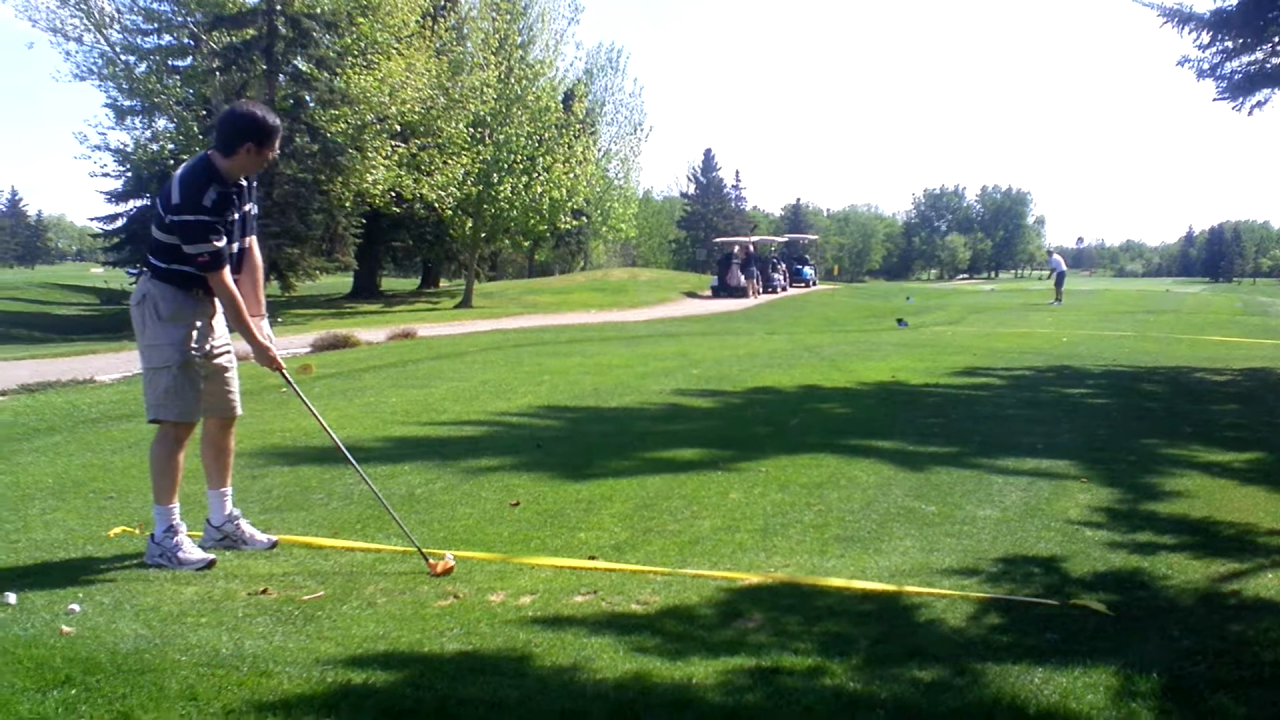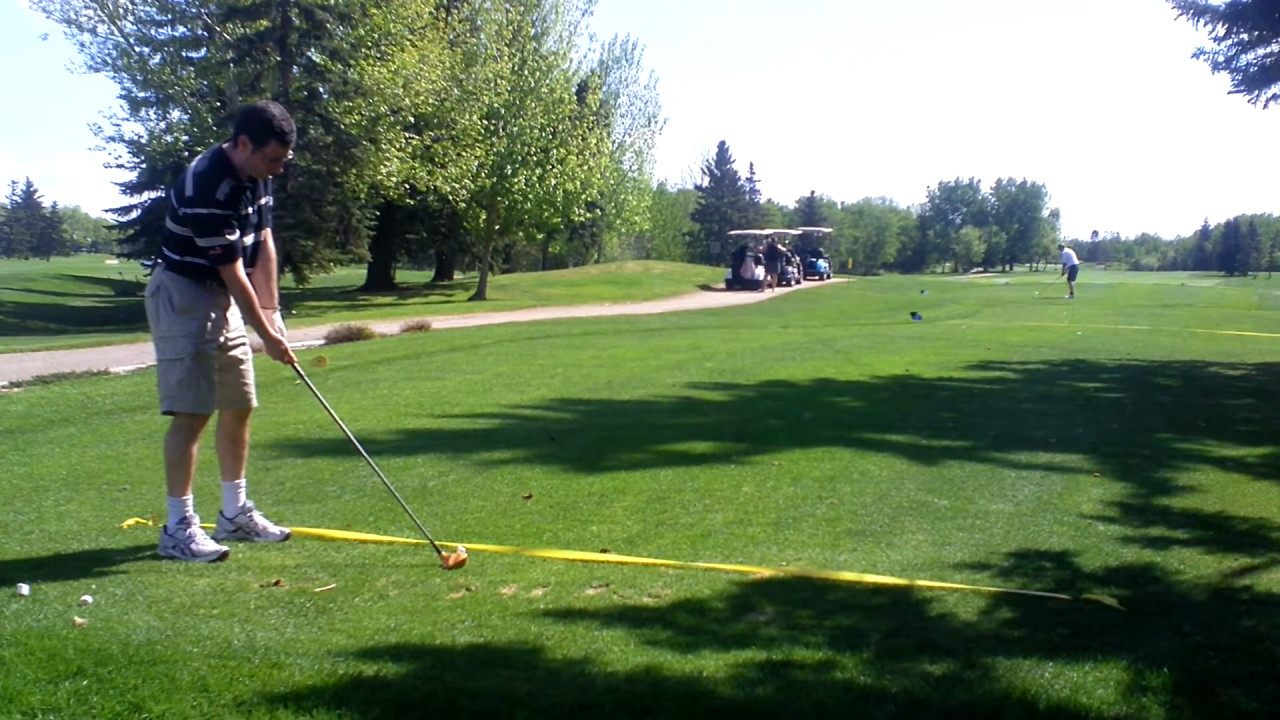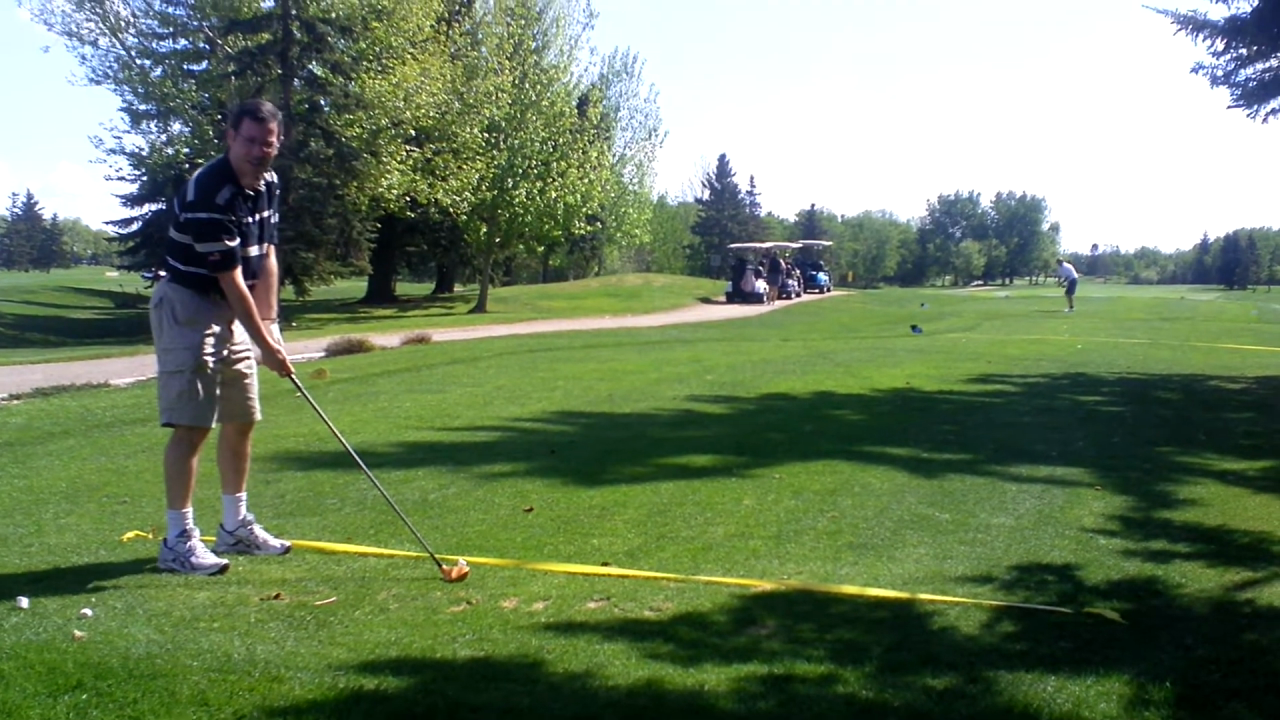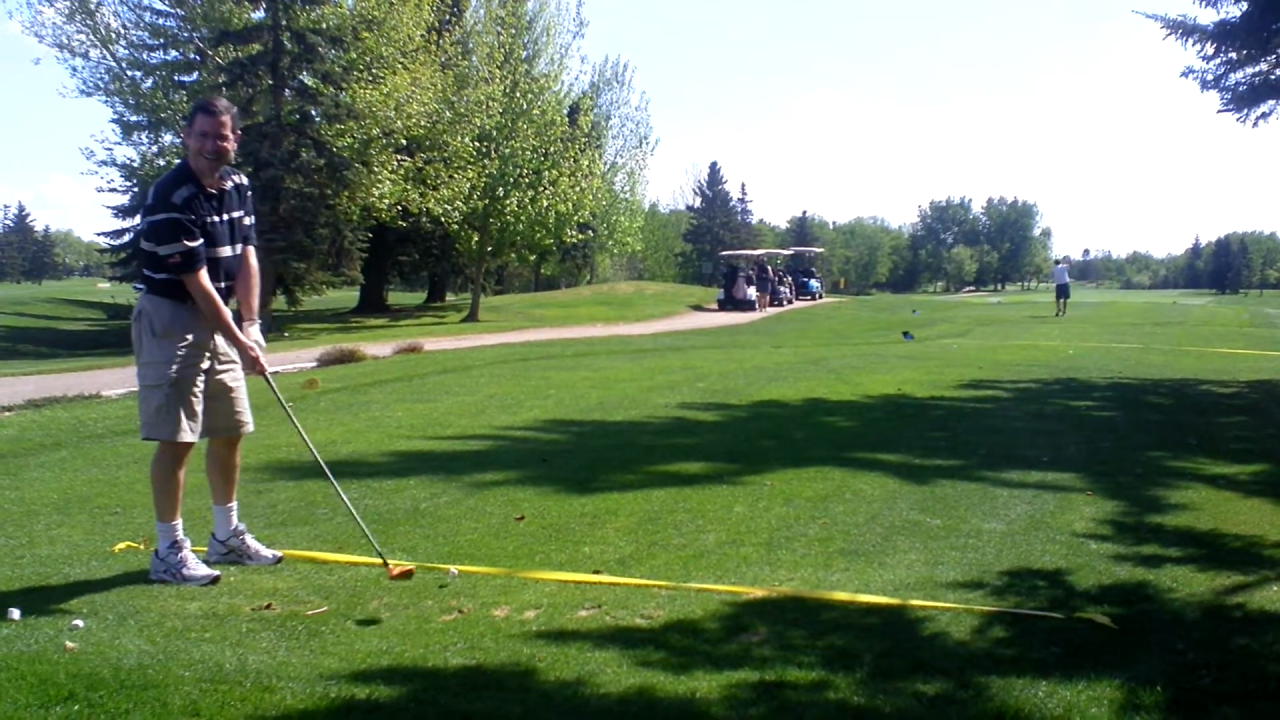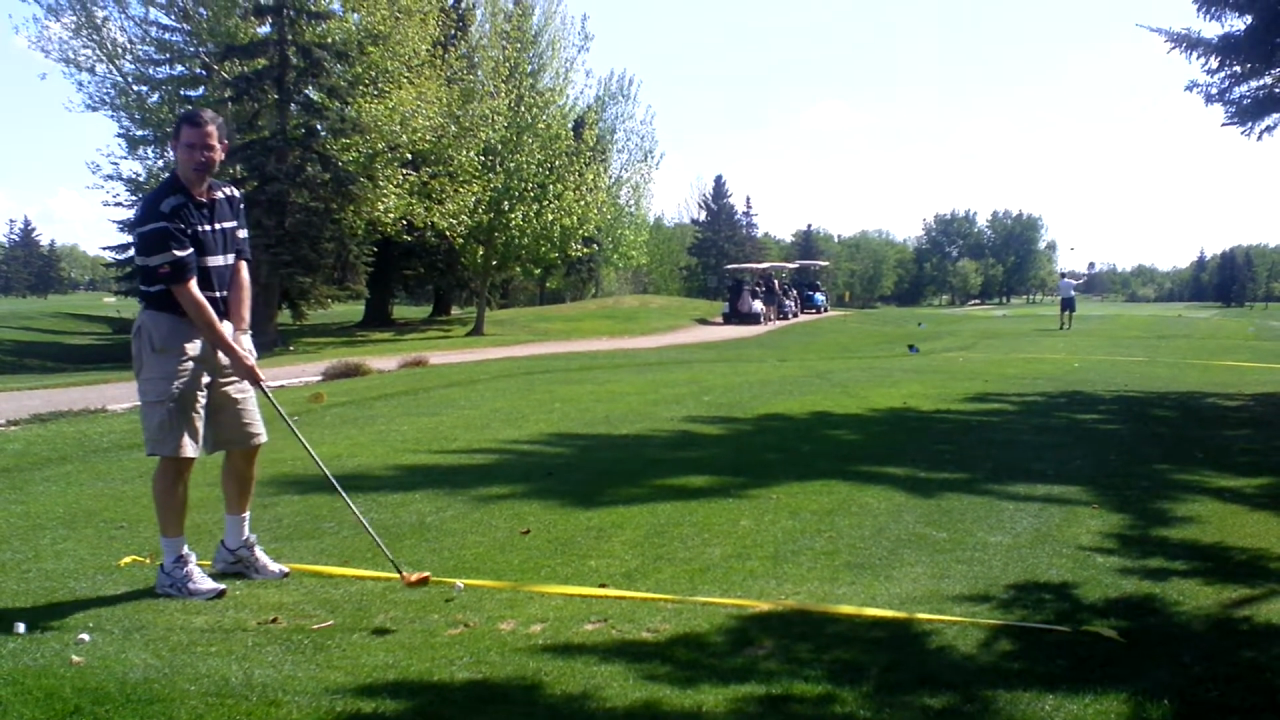
dt=1s
person 1, frame 1
left shoulder: (241, 181)
right shoulder: (195, 194)
left elbow: (249, 250)
right elbow: (221, 279)
left wrist: (259, 319)
right wrist: (255, 341)
left hip: (207, 304)
right hip: (169, 305)
left knee: (223, 415)
right knee: (178, 420)
left ankle: (222, 521)
right ankle: (165, 535)
person 1, frame 2
left shoulder: (256, 174)
right shoulder: (206, 187)
left elbow: (263, 243)
right elbow: (234, 272)
left wrist: (272, 311)
right wrist: (267, 334)
left hip: (222, 296)
right hip: (183, 296)
left knee: (238, 407)
right knee: (192, 412)
left ankle: (235, 512)
right ankle: (178, 526)
person 1, frame 3
left shoulder: (267, 184)
right shoulder: (208, 194)
left elbow: (266, 259)
right elbow: (232, 280)
left wrist: (270, 325)
right wrist: (265, 344)
left hip: (229, 311)
right hip: (188, 308)
left knee: (241, 421)
right knee: (192, 424)
left ankle: (235, 526)
right ankle: (178, 539)
person 1, frame 4
left shoulder: (238, 186)
right shoulder: (170, 197)
left elbow: (246, 260)
right elbow: (197, 282)
left wrist: (251, 326)
right wrist: (239, 343)
left hip: (216, 319)
right hip: (171, 319)
left knee: (229, 431)
right knee: (176, 438)
left ankle: (228, 536)
right ankle: (169, 551)
person 1, frame 5
left shoulder: (230, 199)
right shoulder: (159, 211)
left elbow: (239, 270)
right elbow: (188, 294)
left wrist: (242, 334)
right wrist: (233, 352)
left hip: (221, 333)
right hip: (171, 335)
left knee: (246, 441)
right knee: (176, 453)
left ankle: (236, 546)
right ankle: (174, 564)
